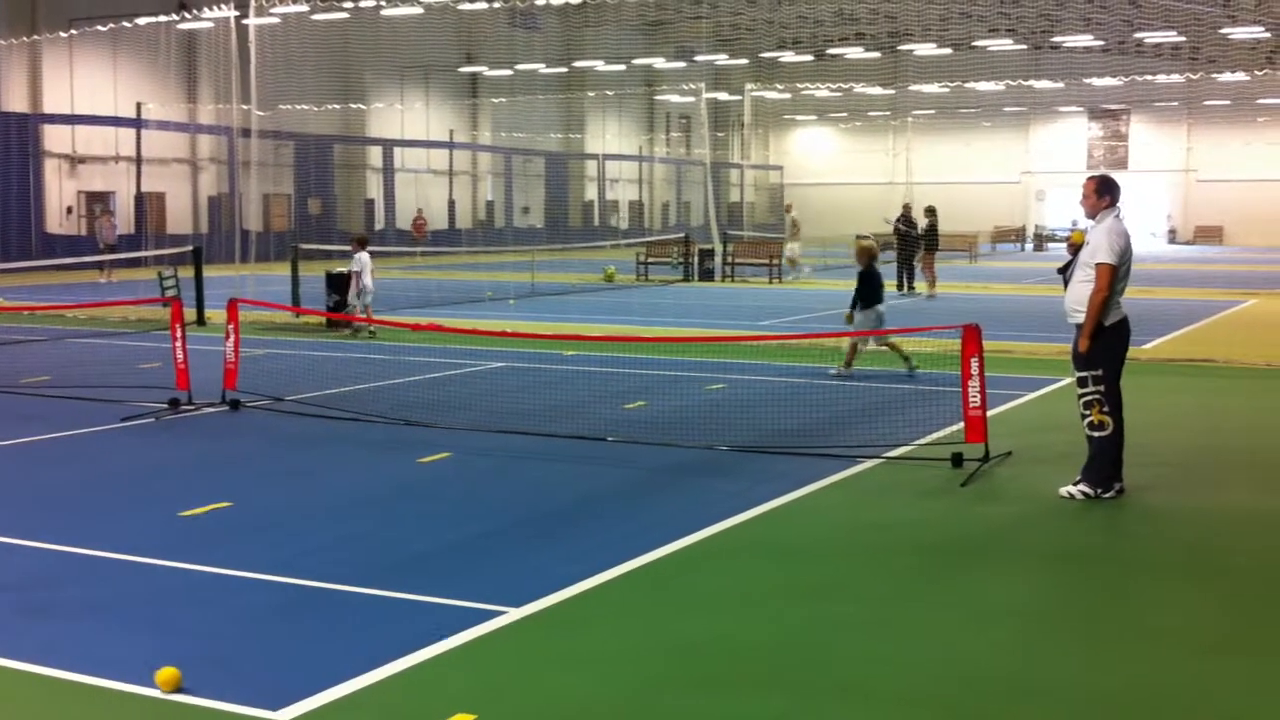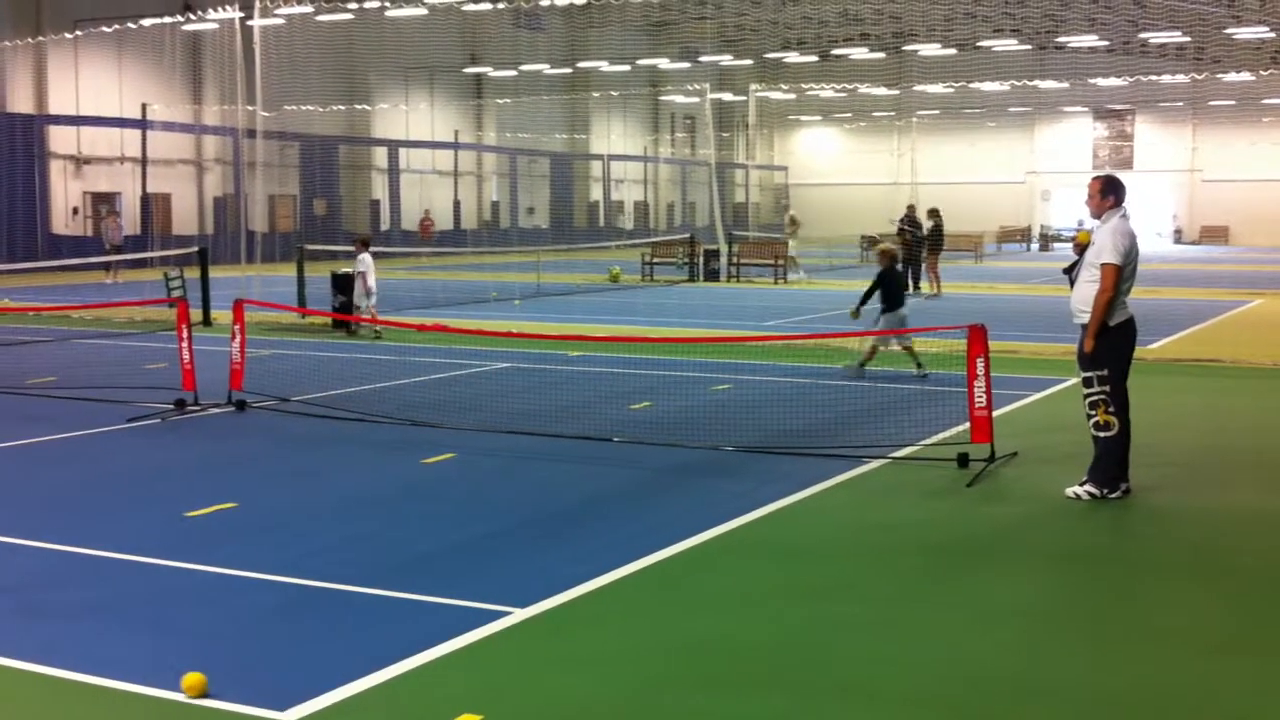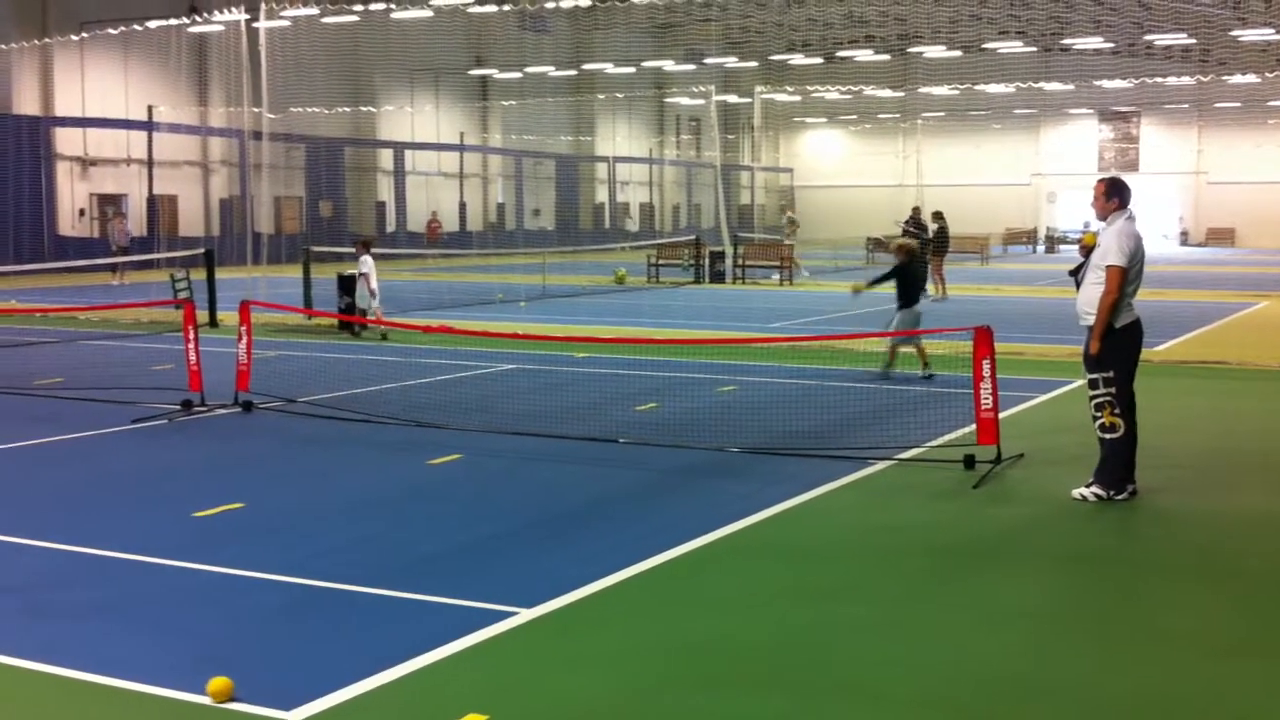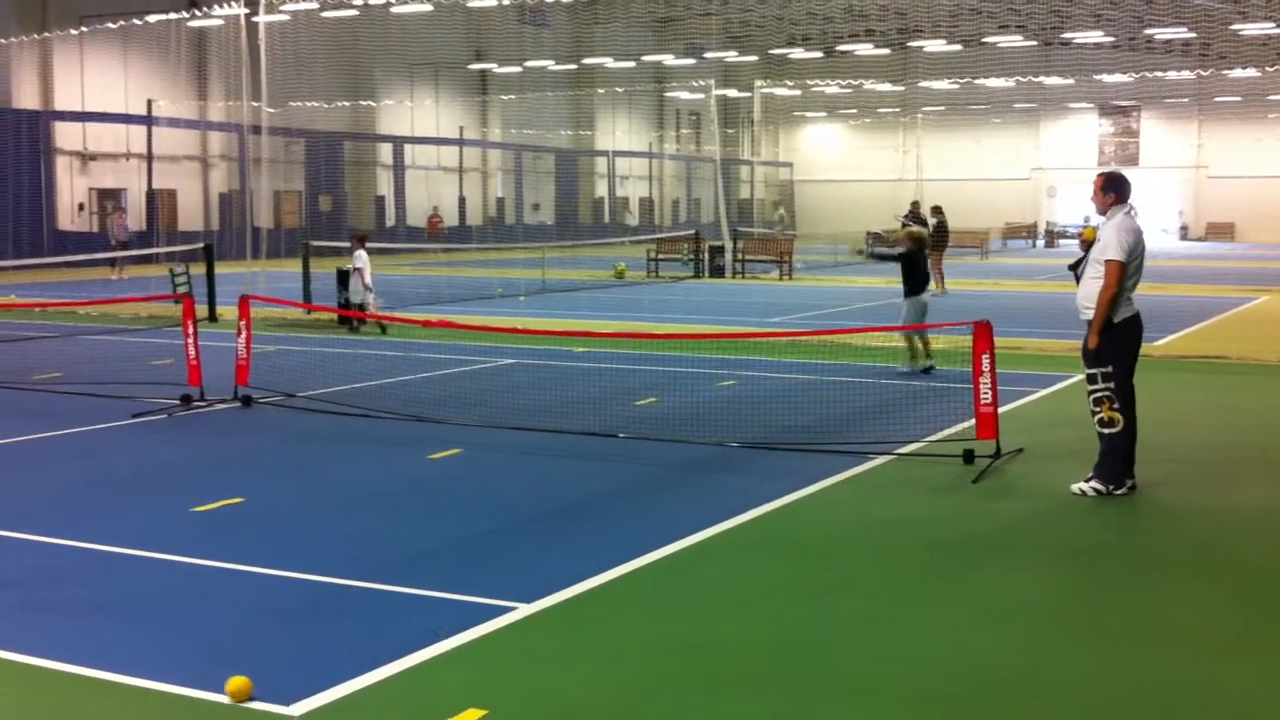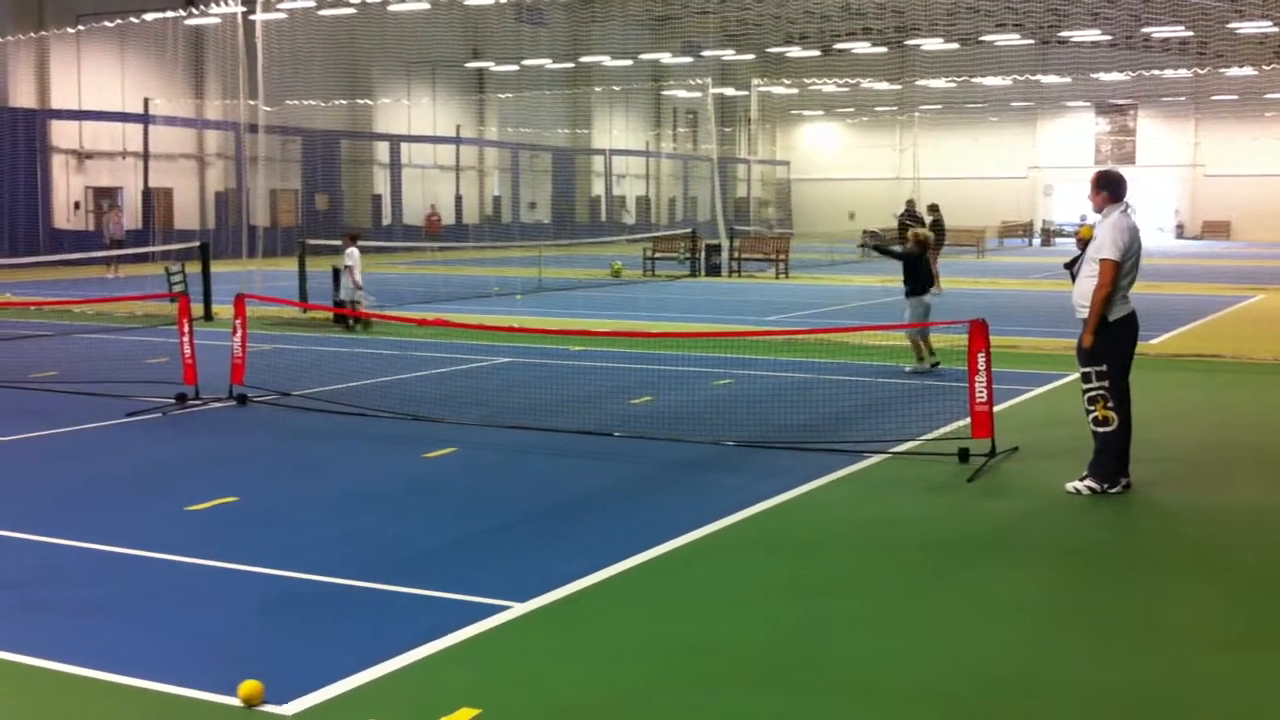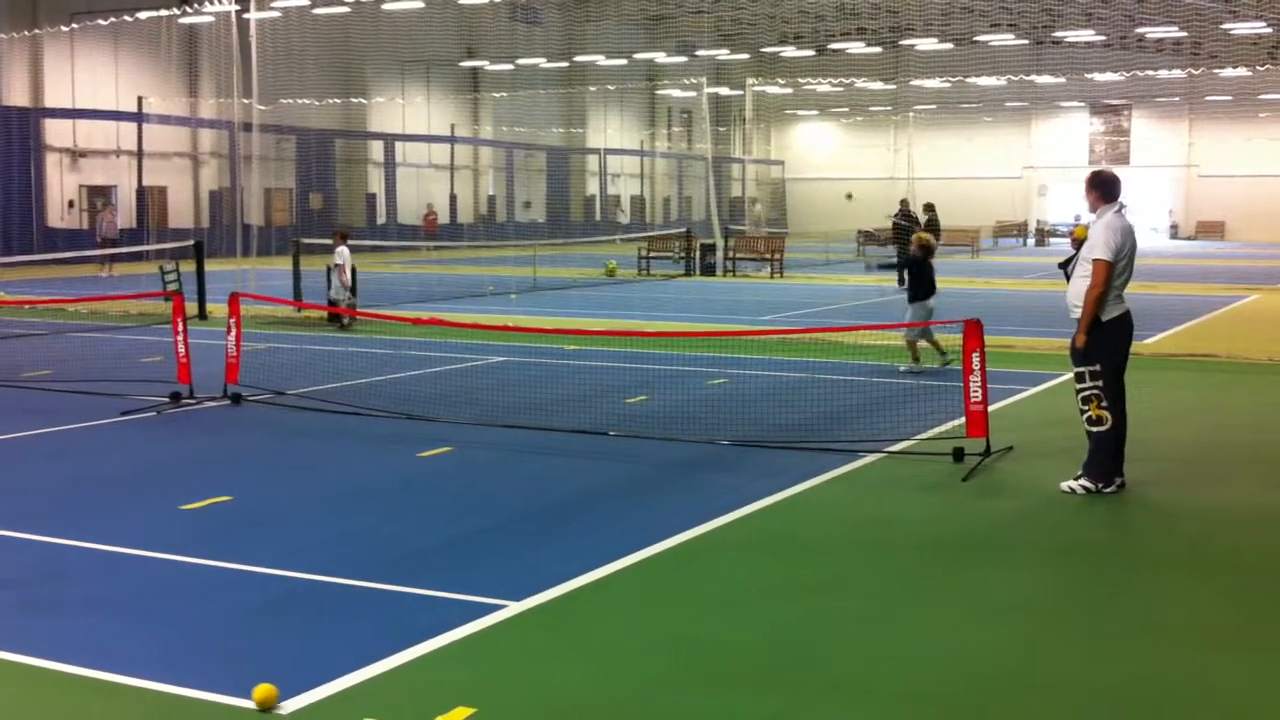
dt=0.1s
person 1, frame 1
left shoulder: (1107, 231)
right shoulder: (1104, 229)
left elbow: (1102, 290)
left wrist: (1085, 335)
right wrist: (1079, 254)
left hip: (1099, 330)
right hip: (1104, 329)
left knee: (1096, 406)
right knee: (1105, 405)
left ankle: (1099, 481)
right ankle: (1107, 476)
person 1, frame 2
left shoulder: (1113, 231)
right shoulder: (1111, 228)
left elbow: (1107, 290)
left wrist: (1091, 336)
right wrist: (1084, 253)
left hip: (1105, 330)
right hip: (1112, 329)
left knee: (1102, 407)
right knee: (1111, 405)
left ankle: (1106, 481)
right ankle: (1113, 476)
person 1, frame 3
left shoulder: (1118, 233)
right shoulder: (1119, 230)
left elbow: (1112, 292)
left wrist: (1096, 337)
right wrist: (1090, 256)
left hip: (1111, 332)
right hip: (1120, 330)
left knee: (1108, 408)
right knee: (1118, 407)
left ankle: (1112, 483)
right ankle: (1120, 478)
person 1, frame 4
left shoulder: (1117, 227)
right shoulder: (1122, 224)
left elbow: (1111, 287)
left wrist: (1095, 332)
right wrist: (1090, 250)
left hip: (1110, 327)
right hip: (1120, 324)
left knee: (1107, 403)
right knee: (1118, 402)
left ankle: (1111, 478)
right ankle: (1120, 473)
person 1, frame 5
left shoulder: (1112, 226)
right shoulder: (1122, 223)
left elbow: (1105, 286)
left wrist: (1089, 331)
right wrist: (1088, 247)
left hip: (1106, 325)
right hip: (1118, 322)
left knee: (1102, 402)
right knee: (1114, 400)
left ankle: (1106, 476)
right ankle: (1114, 471)
person 1, frame 6
left shoulder: (1106, 227)
right shoulder: (1118, 223)
left elbow: (1098, 286)
left wrist: (1083, 330)
right wrist: (1083, 248)
left hip: (1100, 325)
right hip: (1113, 322)
left knee: (1095, 401)
right knee: (1109, 400)
left ankle: (1100, 475)
right ankle: (1109, 470)
